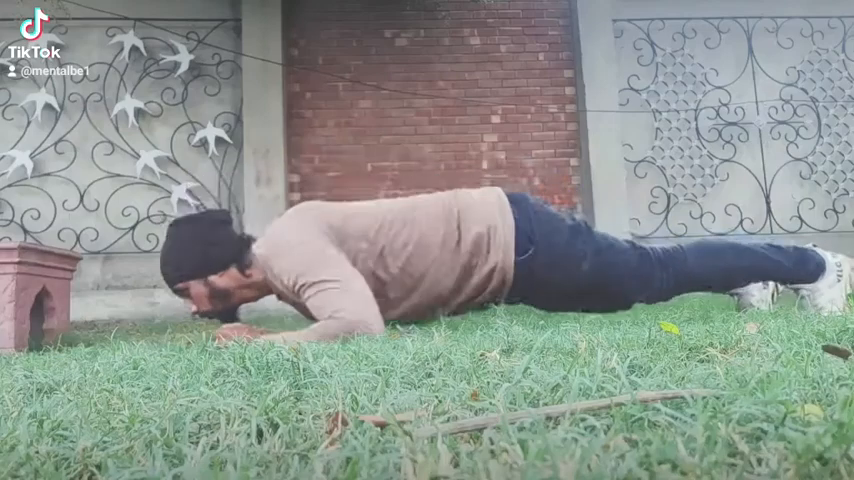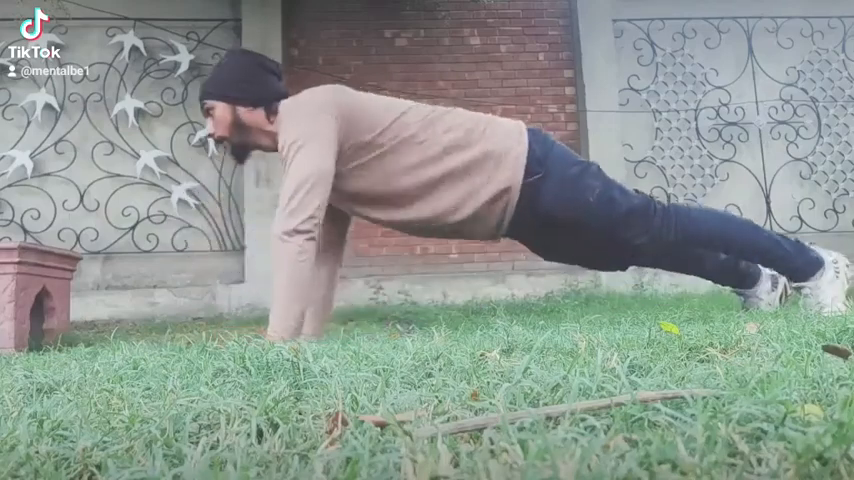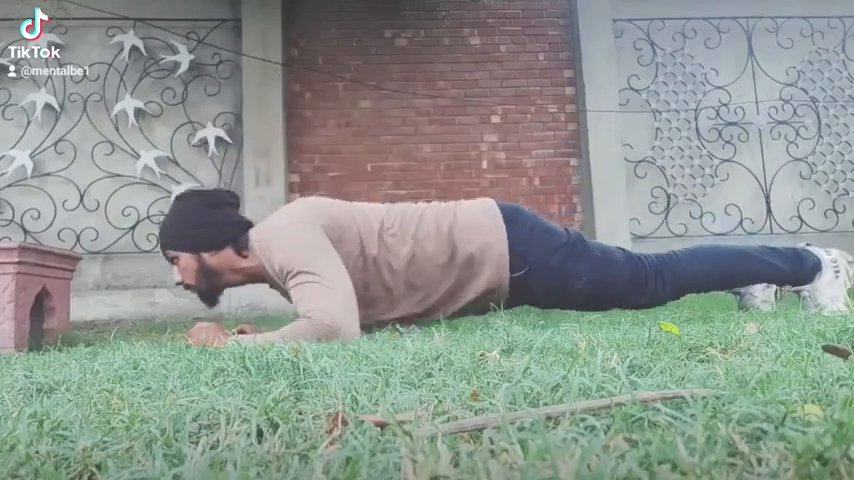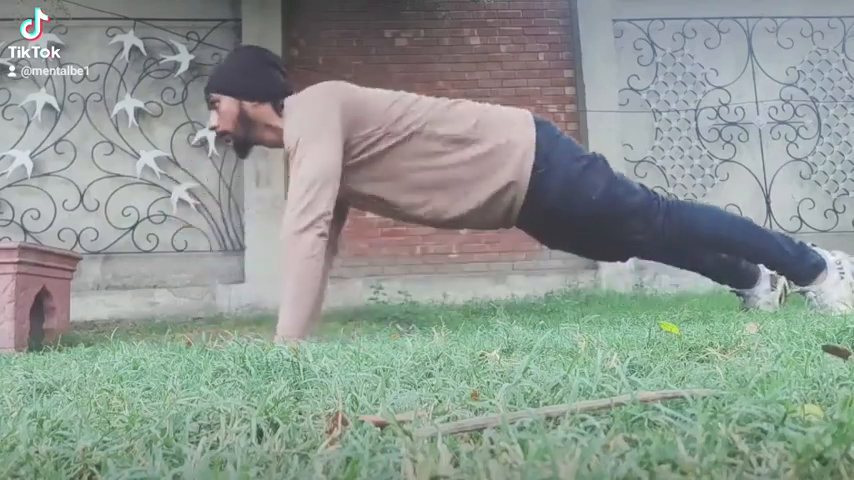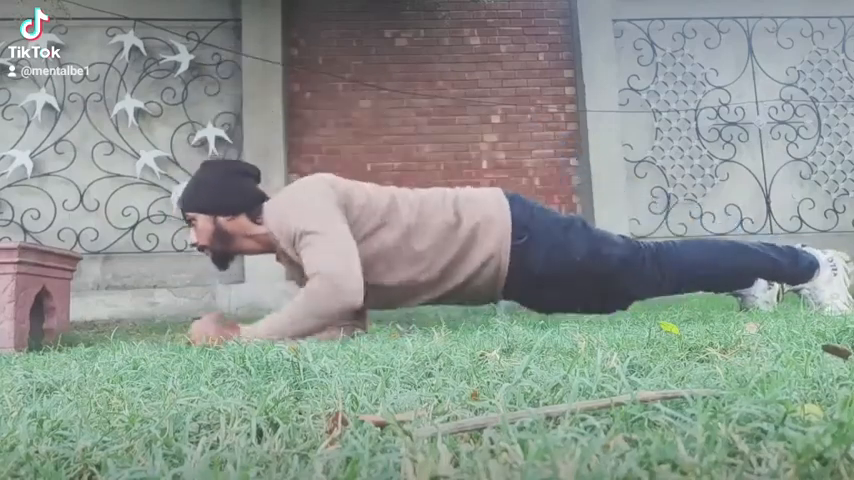
dt=1s
person 1, frame 1
left shoulder: (289, 249)
right shoulder: (292, 247)
left elbow: (361, 323)
right elbow: (363, 309)
left wrist: (268, 343)
right wrist: (301, 335)
left hip: (510, 241)
right hip: (498, 244)
left knee: (657, 273)
right knee: (638, 276)
right ankle: (749, 279)
person 1, frame 2
left shoulder: (308, 116)
right shoulder: (308, 152)
left elbow: (296, 233)
right elbow: (324, 249)
left wrist: (279, 346)
right wrist: (308, 341)
left hip: (524, 172)
right hip: (510, 204)
left knee: (656, 226)
right knee: (630, 248)
right ankle: (755, 281)
person 1, frame 3
left shoulder: (286, 237)
right shoulder: (283, 242)
left elbow: (338, 327)
right elbow: (345, 318)
left wrist: (238, 346)
right wrist: (254, 341)
left hip: (506, 251)
right hip: (495, 258)
left knee: (651, 279)
right knee: (638, 279)
right ankle: (758, 277)
person 1, frame 4
left shoulder: (312, 111)
right shoulder: (313, 147)
left elbow: (305, 230)
right elbow: (323, 241)
left wrist: (286, 345)
right wrist: (301, 334)
left hip: (530, 162)
right hip: (520, 192)
left knee: (660, 222)
right knee: (628, 240)
right ankle: (755, 281)
person 1, frame 5
left shoulder: (300, 206)
right shoulder: (290, 238)
left elbow: (345, 291)
right elbow: (348, 319)
left wrist: (247, 338)
right wrist: (271, 333)
left hip: (509, 237)
right hip: (500, 263)
left knee: (652, 266)
right knee: (624, 287)
right ankle: (754, 278)
